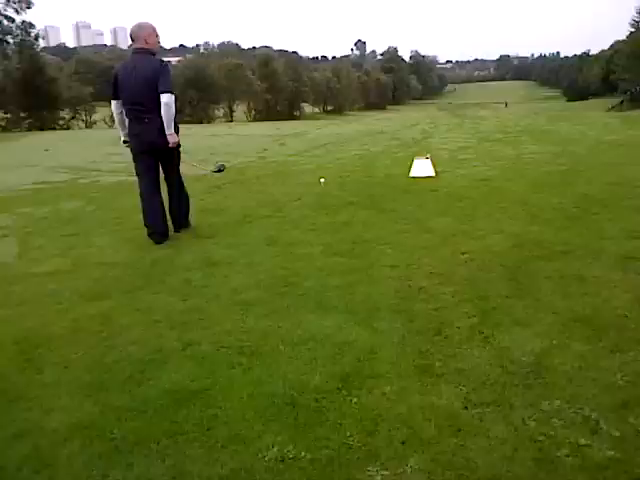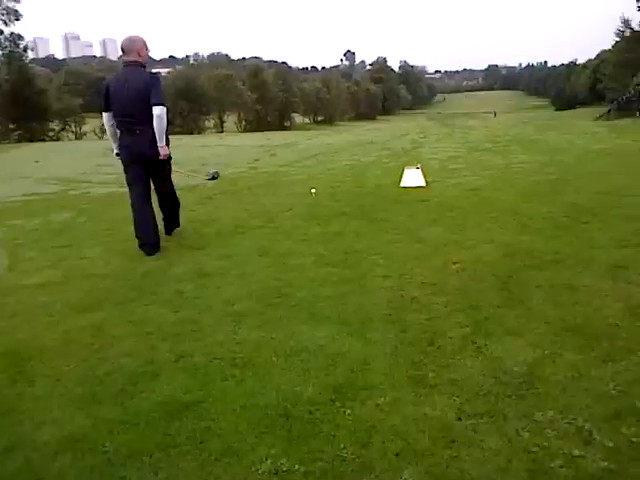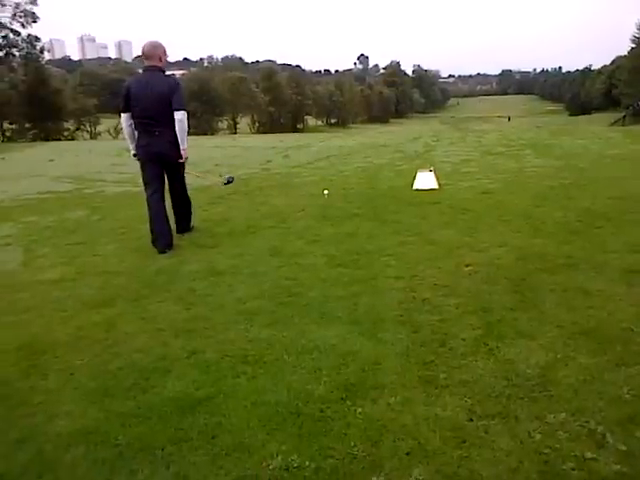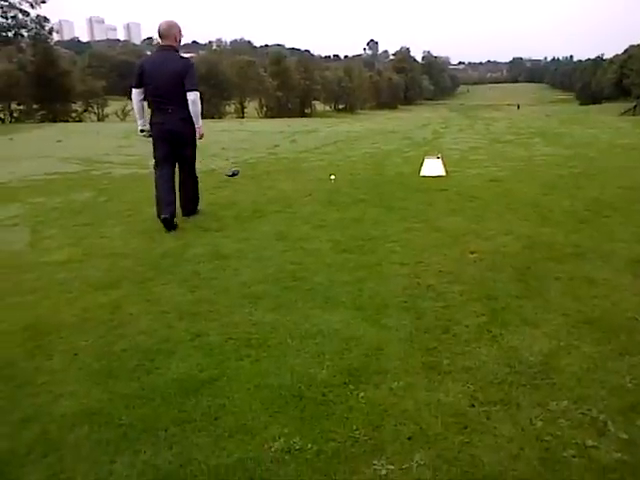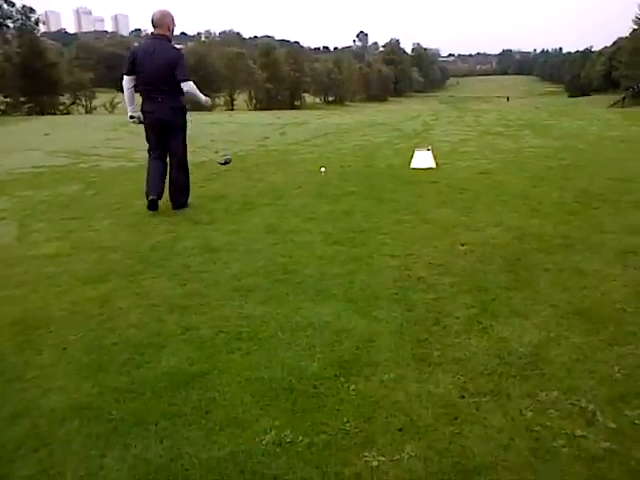
dt=0.2s
person 1, frame 1
left shoulder: (120, 70)
right shoulder: (159, 66)
left elbow: (116, 106)
right elbow: (167, 100)
left wrist: (124, 134)
right wrist: (170, 131)
left hip: (137, 133)
right hip: (161, 131)
left knee: (147, 183)
right knee: (173, 178)
left ankle: (158, 232)
right ankle: (180, 221)
person 1, frame 2
left shoulder: (111, 83)
right shoulder: (151, 79)
left elbow: (107, 118)
right elbow: (159, 112)
left wrist: (116, 146)
right wrist: (162, 143)
left hip: (128, 145)
right hip: (152, 141)
left knee: (138, 195)
right knee: (164, 186)
left ankle: (149, 243)
right ankle: (171, 225)
person 1, frame 3
left shoulder: (131, 85)
right shoulder: (171, 83)
left elbow: (125, 120)
right elbow: (180, 116)
left wrist: (133, 148)
right wrist: (183, 146)
left hip: (146, 145)
right hip: (170, 143)
left knee: (154, 192)
right knee: (177, 186)
left ankle: (162, 242)
right ankle: (183, 225)
person 1, frame 4
left shoulder: (145, 63)
right shoulder: (184, 64)
left elbow: (136, 96)
right elbow: (193, 97)
left wrist: (142, 124)
right wrist: (199, 125)
left hip: (159, 122)
right hip: (182, 121)
left knee: (163, 168)
right knee: (186, 167)
left ankle: (166, 212)
right ankle: (189, 208)
person 1, frame 5
left shoulder: (137, 51)
right shoulder: (175, 54)
left elbow: (127, 82)
right elbow: (187, 86)
left wrist: (132, 110)
right wrist: (203, 99)
left hip: (149, 109)
right hip: (173, 109)
left knee: (155, 154)
right knee: (177, 156)
left ankle: (153, 194)
right ankle: (178, 201)
